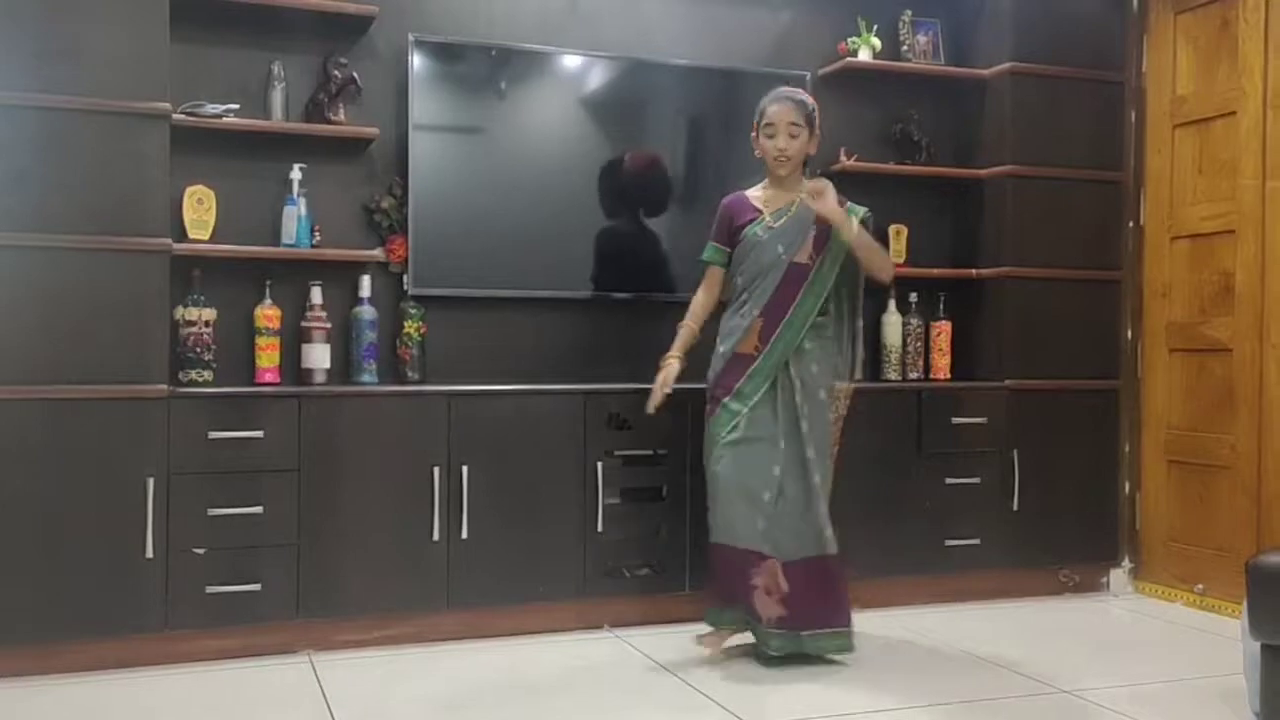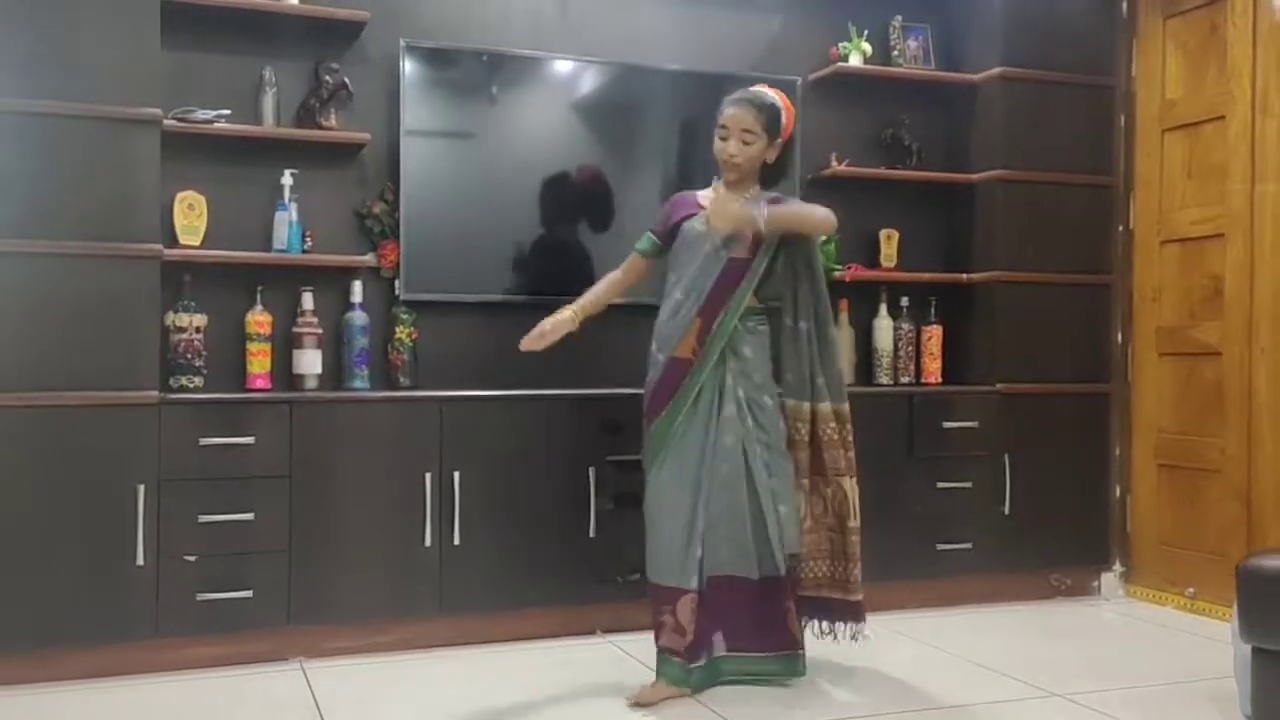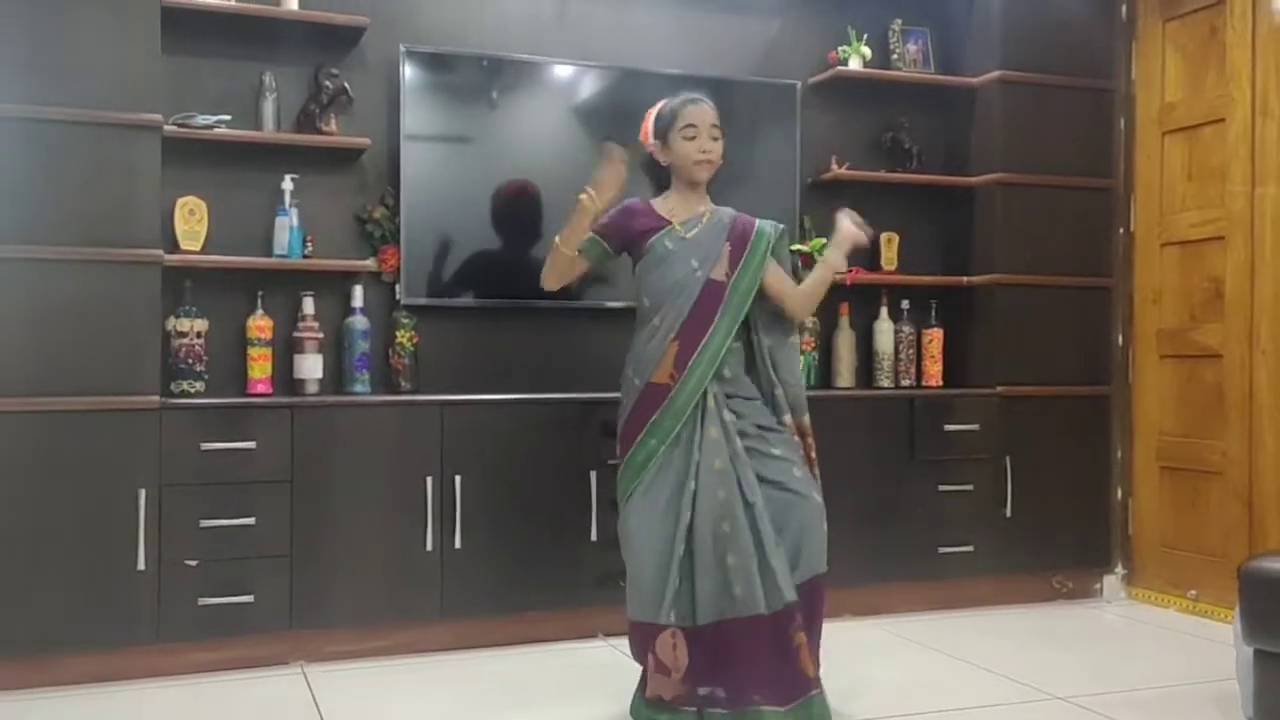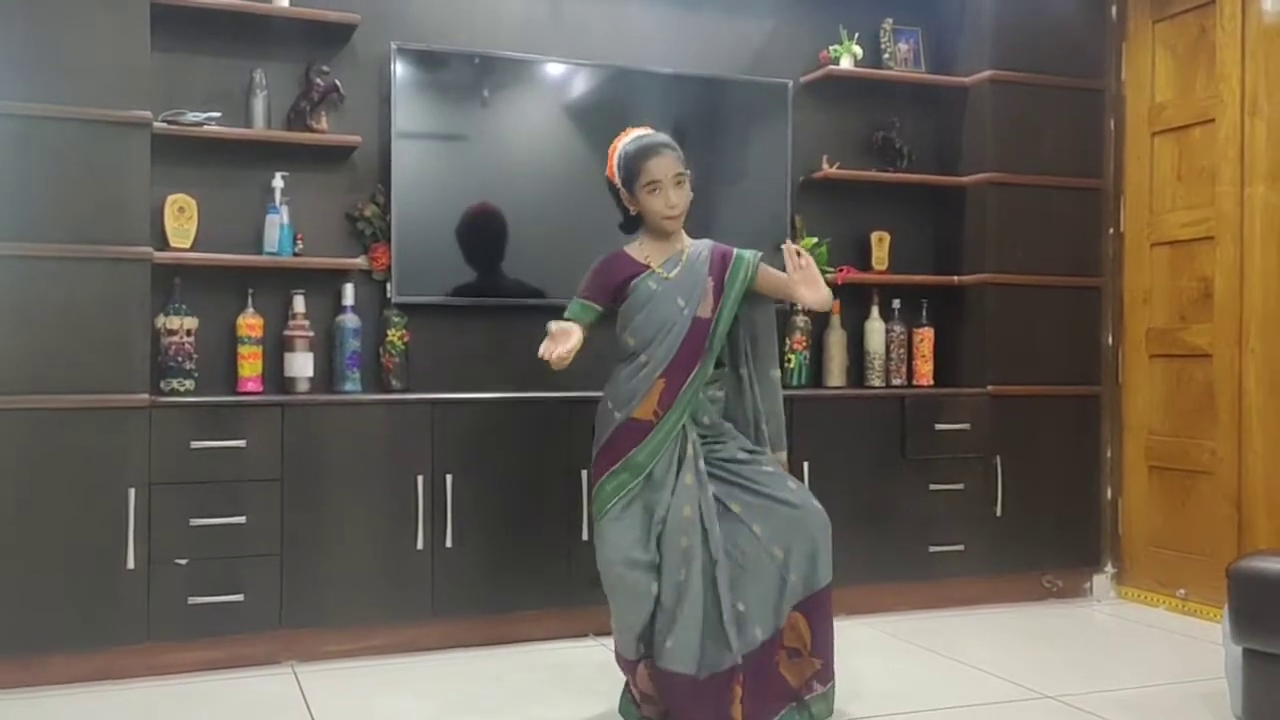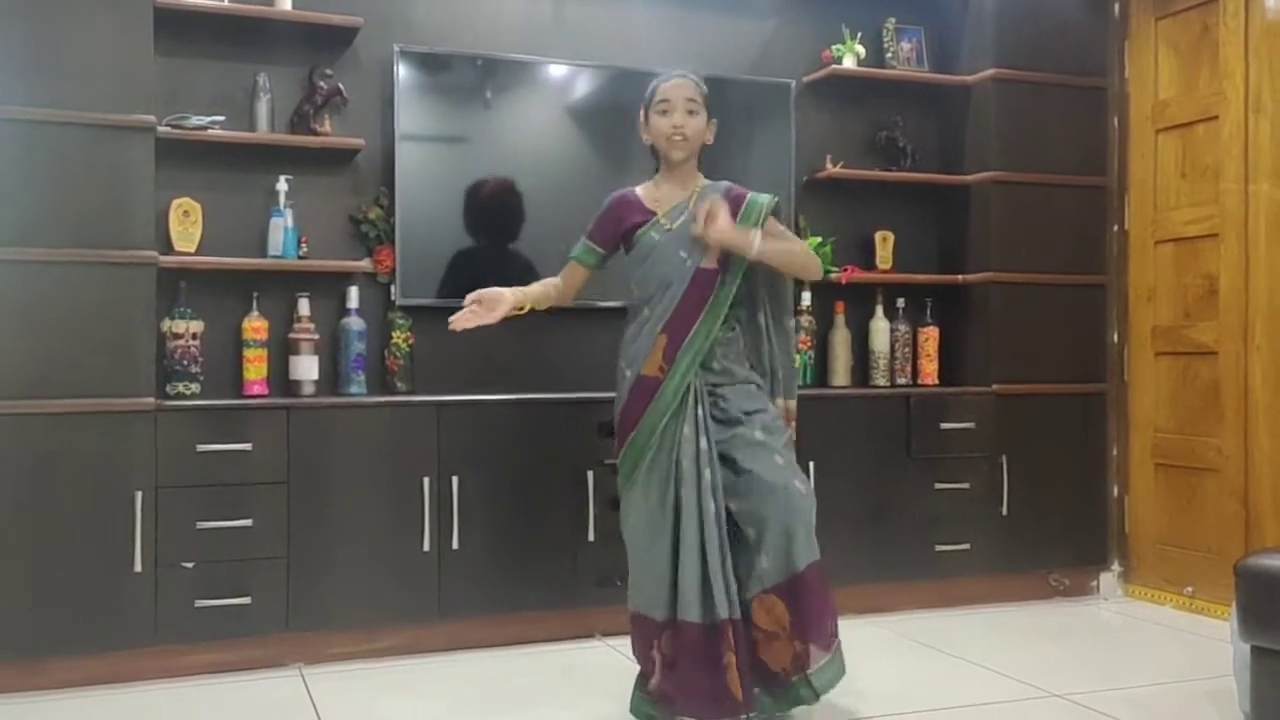
dt=0.5s
person 1, frame 1
left shoulder: (828, 207)
right shoulder: (735, 208)
left elbow: (884, 271)
right elbow: (709, 290)
left wrist: (841, 221)
right wrist: (675, 356)
left hip: (803, 364)
right hip: (743, 362)
left knee: (795, 484)
right knee: (737, 475)
left ankle: (788, 618)
right ankle: (743, 610)
person 1, frame 2
left shoulder: (771, 213)
right shoulder: (683, 207)
left elbow: (825, 221)
right elbow: (629, 273)
left wrist: (750, 216)
right wrist: (572, 314)
left hip: (744, 376)
right hip: (680, 378)
left knee: (751, 498)
right knee: (678, 504)
left ankle: (748, 640)
right ankle: (682, 663)
person 1, frame 3
left shoulder: (744, 232)
right shoulder: (636, 216)
left elbow: (795, 306)
right elbow: (553, 277)
left wrist: (838, 249)
right wrist: (589, 209)
left hip: (733, 399)
right hip: (661, 403)
left knee: (792, 509)
right knee: (663, 536)
person 1, frame 4
left shoulder: (723, 262)
right shoulder: (617, 269)
left elbow: (805, 289)
right elbow: (569, 337)
left wrist: (815, 293)
right wrist: (565, 340)
left hip: (711, 437)
right hip: (638, 445)
left knee: (800, 523)
right knee: (634, 568)
person 1, frame 5
left shoulder: (735, 205)
right shoulder: (625, 208)
left elbow: (810, 268)
right elbow: (564, 285)
left wrist: (742, 240)
right wrist: (514, 298)
left hip: (732, 386)
right hip: (657, 394)
left knee: (779, 500)
right knee: (668, 526)
left ankle: (778, 667)
